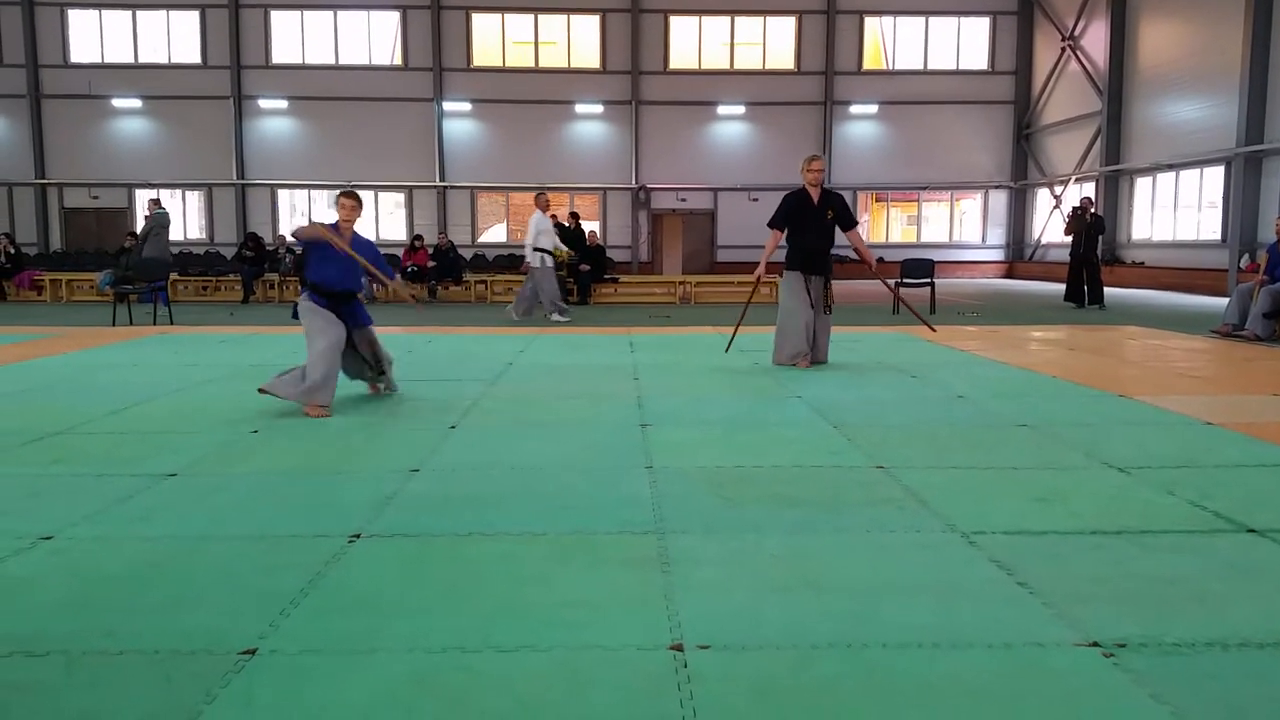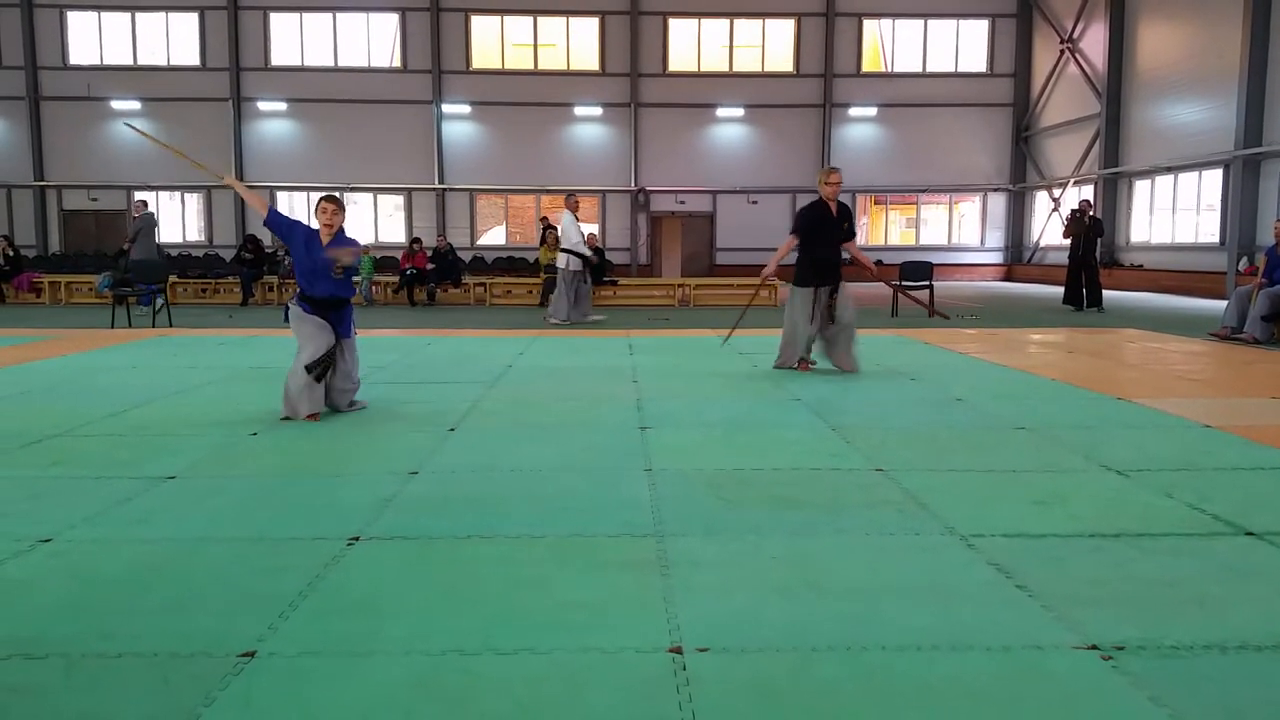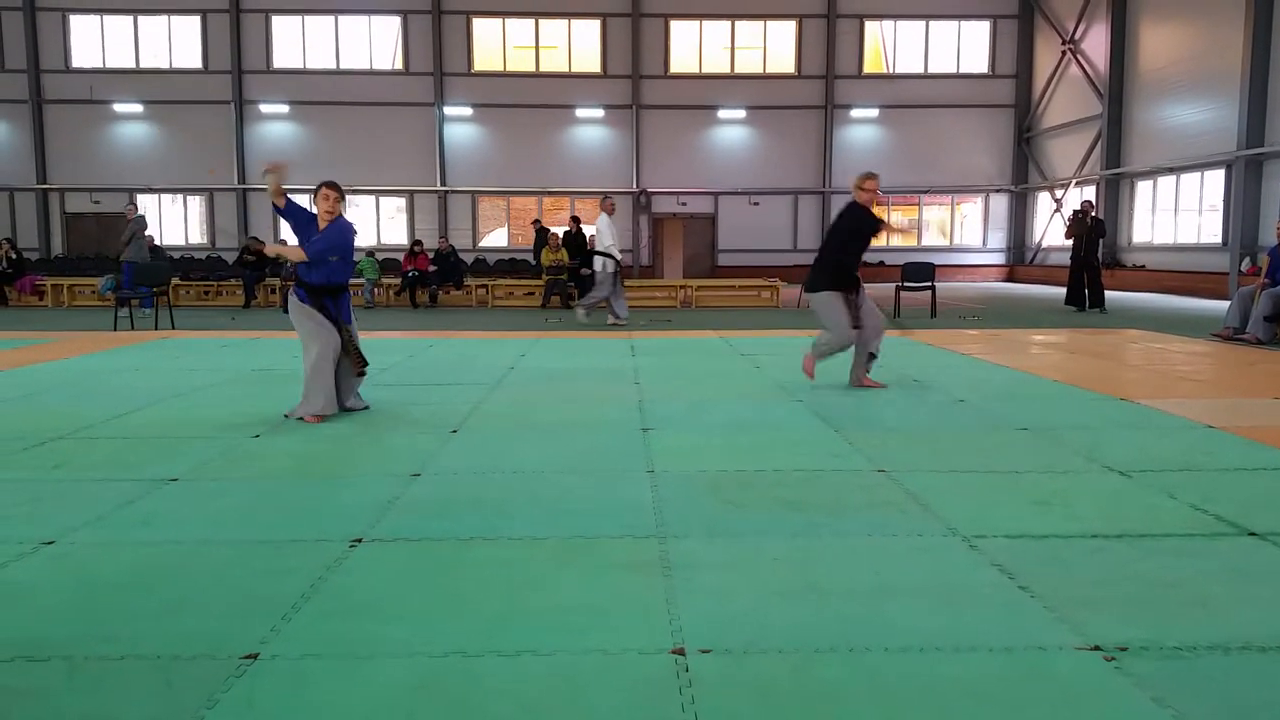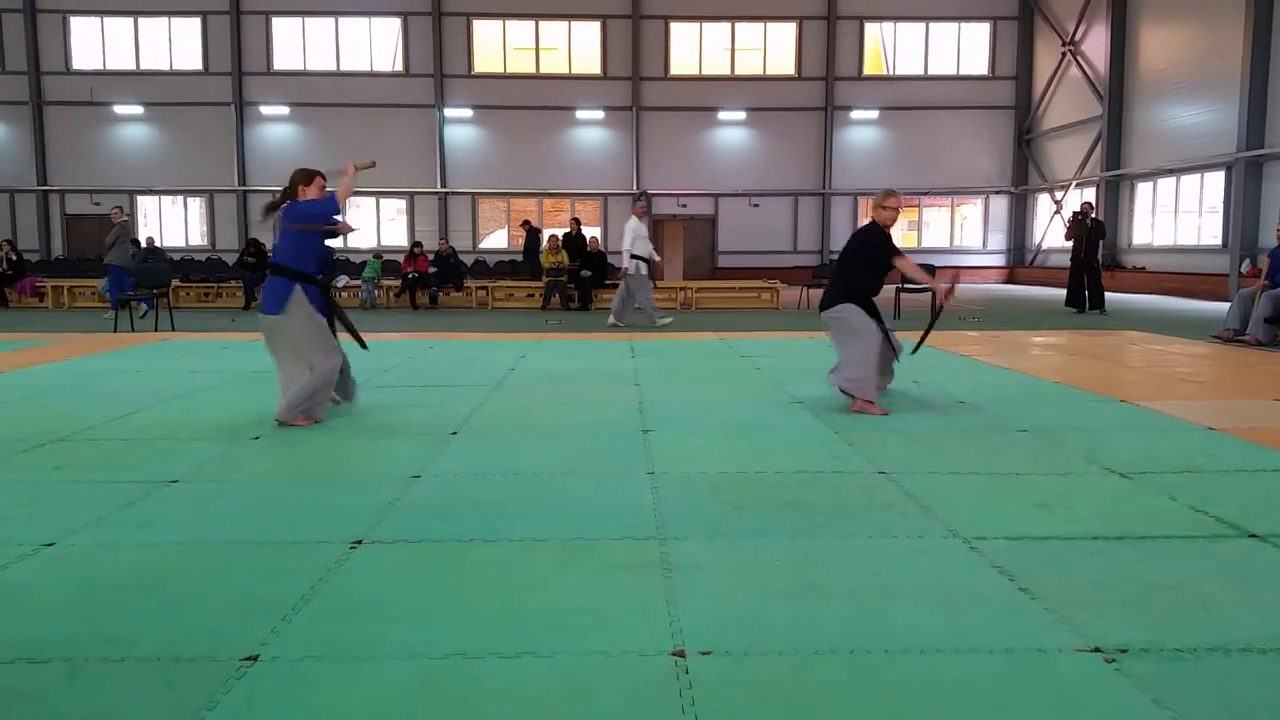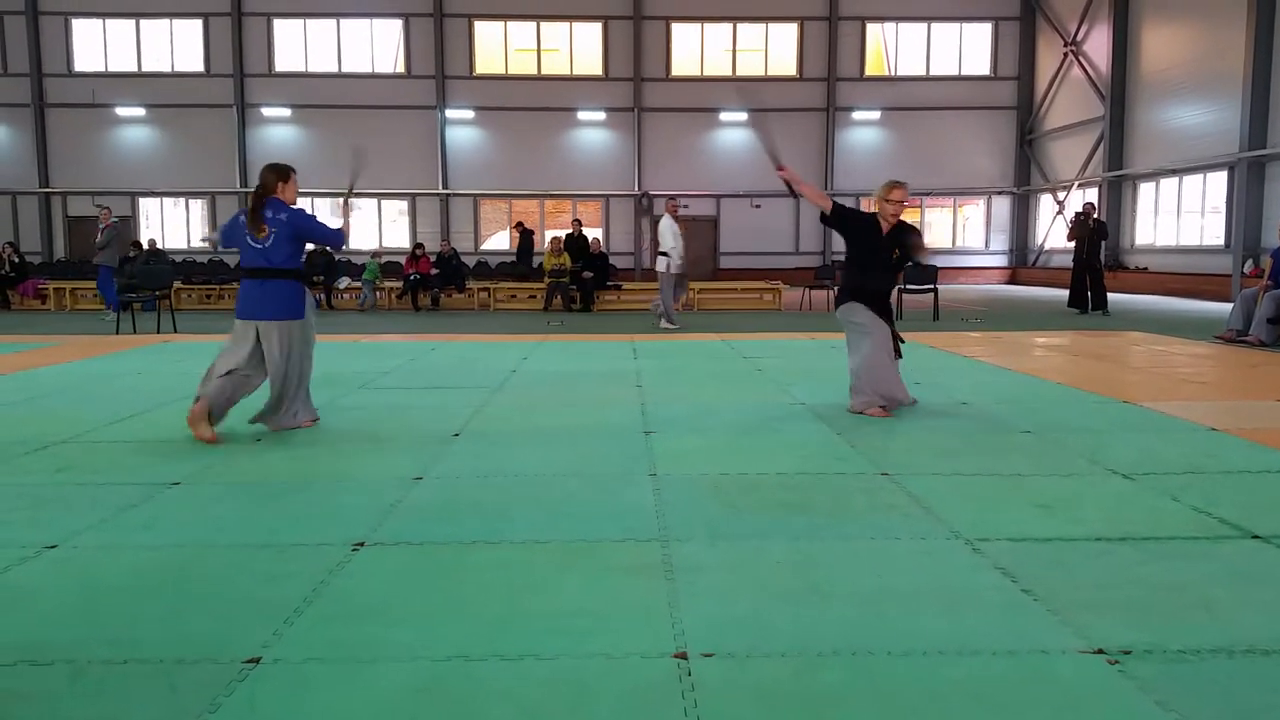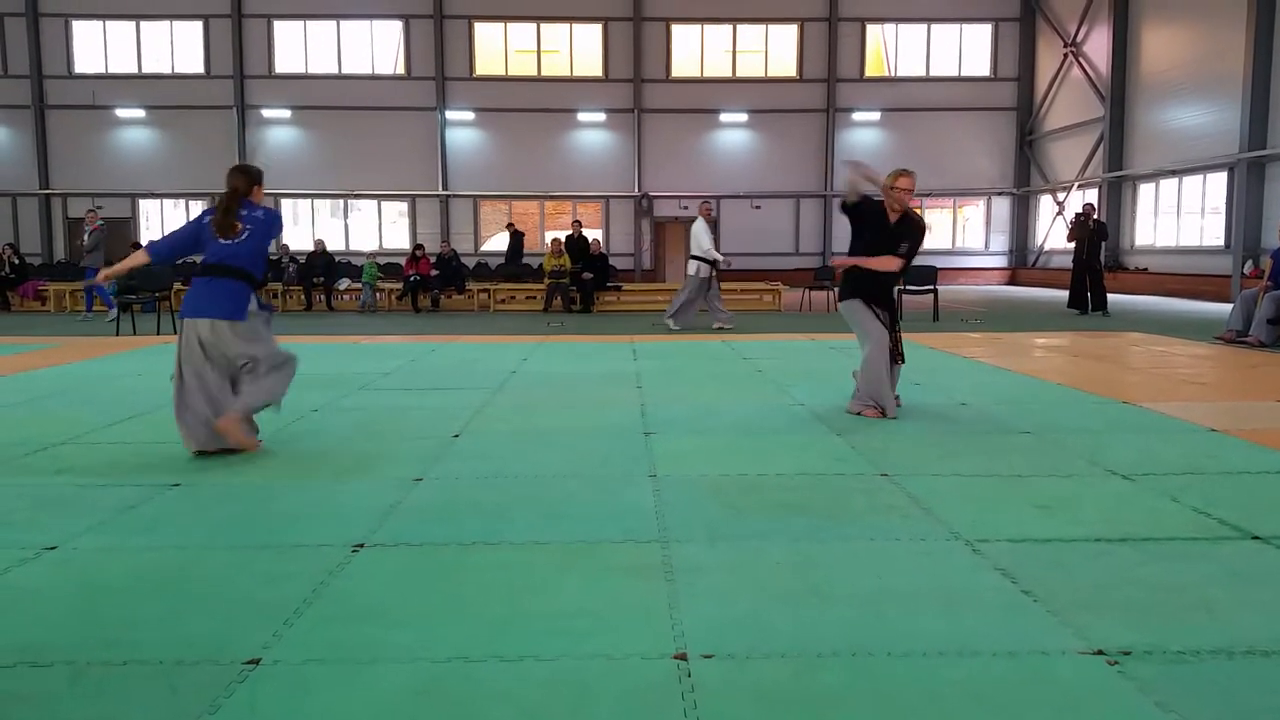
dt=0.3s
person 1, frame 1
left shoulder: (365, 246)
right shoulder: (321, 234)
left elbow: (386, 273)
right elbow: (299, 233)
right wrist: (314, 231)
left hip: (347, 306)
right hip: (317, 302)
left knee: (369, 350)
right knee: (331, 341)
left ankle: (375, 381)
right ankle: (314, 400)
person 1, frame 2
left shoulder: (349, 246)
right shoulder: (302, 235)
left elbow: (350, 256)
right elbow: (265, 210)
left wrist: (348, 256)
right wrist: (233, 182)
left hip: (338, 314)
right hip: (305, 309)
left knee: (343, 374)
right knee: (319, 346)
left ankle: (340, 399)
right ankle: (307, 405)
person 1, frame 3
left shoulder: (343, 230)
right shoulder: (304, 220)
left elbow: (307, 254)
right elbow: (278, 197)
left wrist: (278, 249)
right wrist: (275, 178)
left hip: (335, 301)
right hip: (304, 298)
left knee: (346, 350)
right knee: (324, 346)
left ankle: (344, 399)
right ankle: (313, 406)
person 1, frame 4
left shoulder: (290, 212)
right shoulder: (299, 211)
left elbow: (335, 226)
right elbow: (338, 200)
left wrist: (338, 226)
right wrist: (350, 174)
left hip: (280, 293)
right hip: (291, 295)
left knee: (323, 353)
right knee: (322, 358)
right ankle: (292, 411)
person 1, frame 5
left shoulder: (243, 218)
right shoulder: (295, 218)
left elbow: (224, 237)
right elbow: (337, 239)
left wrist: (214, 238)
right wrist: (345, 215)
left hip: (250, 298)
right hip: (286, 297)
left knee: (241, 360)
right knee: (292, 362)
left ankle: (202, 409)
right ankle: (292, 415)
person 1, frame 6
left shoulder: (208, 219)
right shoulder: (268, 217)
left elbow: (161, 248)
left wrist: (114, 270)
right wrist: (257, 205)
left hip: (197, 301)
right hip: (235, 303)
left knee: (204, 379)
right knee: (275, 365)
left ankle: (211, 438)
right ankle: (234, 417)
person 2, frame 1
left shoulder: (835, 200)
right shoulder: (792, 200)
left elbow: (850, 230)
right elbow: (776, 233)
left wrist: (867, 255)
right wrist: (763, 263)
left hip: (822, 264)
right hip: (797, 265)
left knee: (821, 313)
right knee: (797, 312)
left ankle: (815, 355)
right ankle: (797, 355)
person 2, frame 2
left shoulder: (846, 212)
right shoulder: (810, 211)
right elbow: (792, 240)
left wrist: (865, 261)
right wrist: (773, 264)
left hip: (831, 274)
right hip: (807, 275)
left knee: (845, 318)
right knee: (804, 323)
left ankle: (840, 357)
right ankle: (799, 357)
person 2, frame 3
left shoulder: (861, 217)
right shoulder: (855, 212)
right elbow: (884, 227)
left hip: (846, 280)
right hip: (824, 282)
left knee: (873, 323)
right knee: (844, 334)
left ankle: (860, 374)
right ankle: (814, 354)
person 2, frame 4
left shoulder: (879, 235)
right shoulder: (869, 235)
right elbow: (901, 262)
right wrist: (935, 285)
left hip: (859, 301)
right hip: (838, 302)
left knee: (884, 347)
right knee: (868, 336)
left ankle: (861, 384)
right ankle: (861, 398)
person 2, frame 5
left shoulder: (908, 233)
right shoulder: (860, 222)
left elbow: (919, 255)
right elbow: (823, 202)
left wrist: (919, 249)
right wrist: (792, 179)
left hip: (880, 303)
right hip: (853, 301)
left knee: (882, 352)
right knee: (876, 339)
right ankle: (866, 400)
person 2, frame 6
left shoulder: (914, 226)
right shoulder: (866, 208)
left elbow: (894, 264)
right elbow: (852, 195)
left wrist: (853, 261)
right wrist: (861, 178)
left hip: (883, 295)
right hip: (855, 294)
left knee: (891, 351)
right knee: (878, 343)
left ankle: (880, 394)
right ankle: (863, 402)
